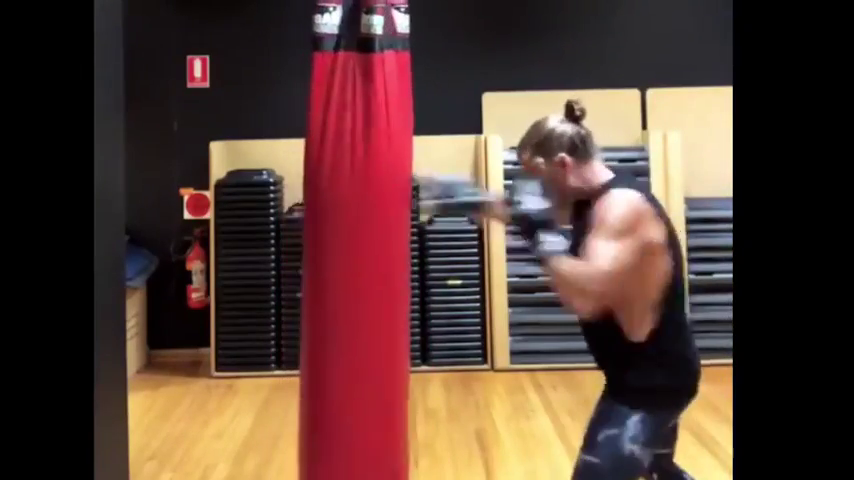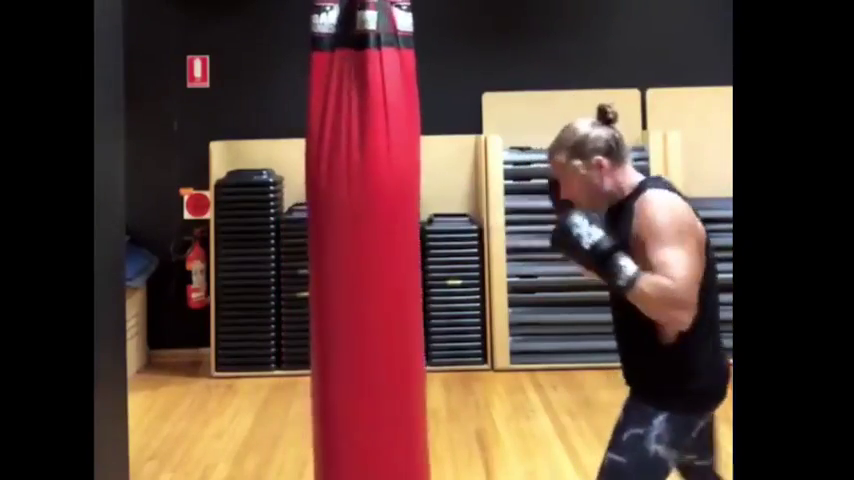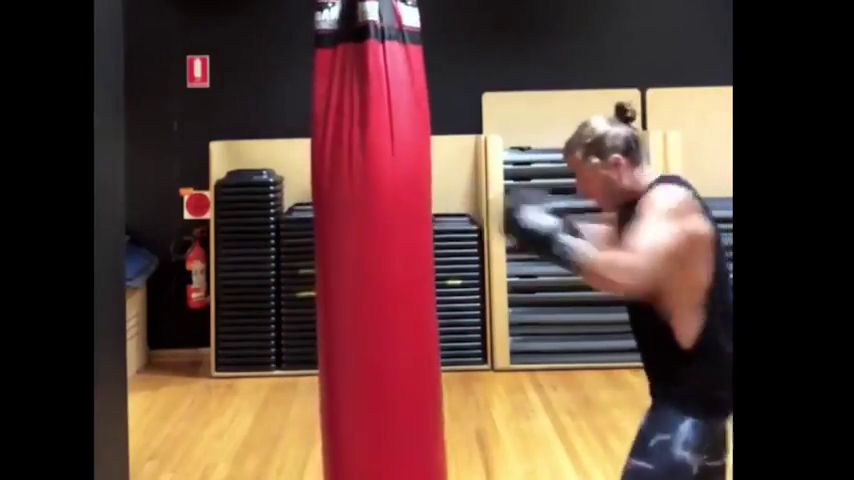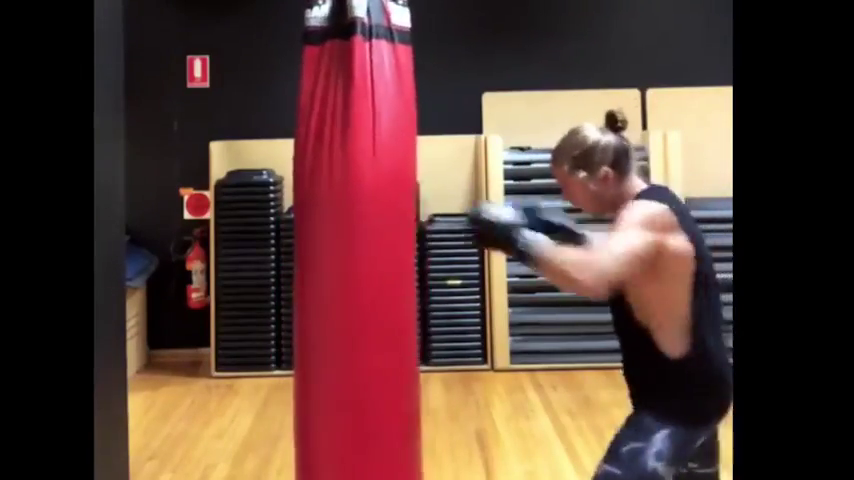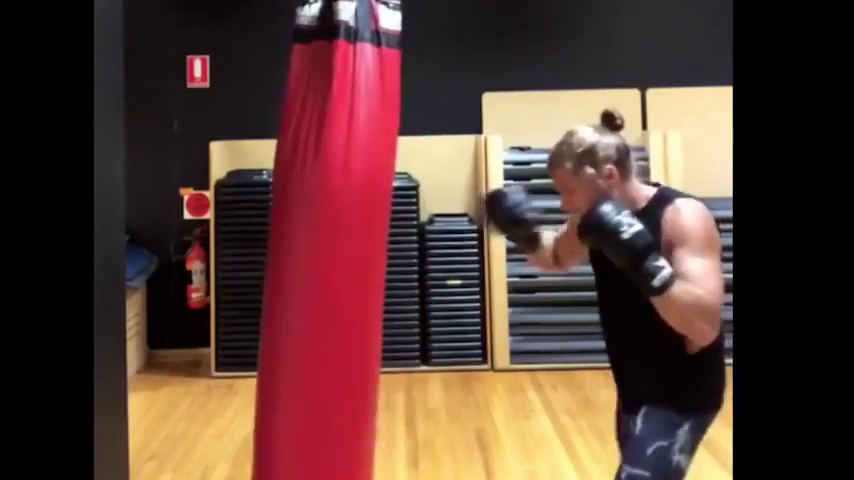
dt=0.4s
person 1, frame 1
left shoulder: (619, 205)
right shoulder: (609, 196)
left elbow: (584, 297)
right elbow: (543, 214)
left wrist: (541, 235)
left hip: (648, 378)
right hip: (662, 370)
person 1, frame 2
left shoulder: (658, 207)
right shoulder: (634, 202)
left elbow: (677, 307)
left wrist: (608, 259)
right wrist: (578, 227)
left hip: (674, 381)
right hip: (700, 374)
person 1, frame 3
left shoulder: (666, 201)
right shoulder: (643, 201)
left elbow: (626, 275)
right elbow: (603, 239)
left wrist: (555, 239)
left hip: (698, 381)
right hip: (705, 373)
person 1, frame 4
left shoulder: (648, 215)
right shoulder: (636, 206)
left elbow: (587, 277)
left wrist: (517, 237)
left hip: (684, 394)
right hip: (681, 386)
person 1, frame 5
left shoulder: (684, 216)
right shoulder: (594, 213)
left elbow: (704, 324)
right elbow: (552, 258)
left wrist: (646, 261)
right wrist: (523, 228)
left hip: (680, 390)
right hip: (637, 386)
